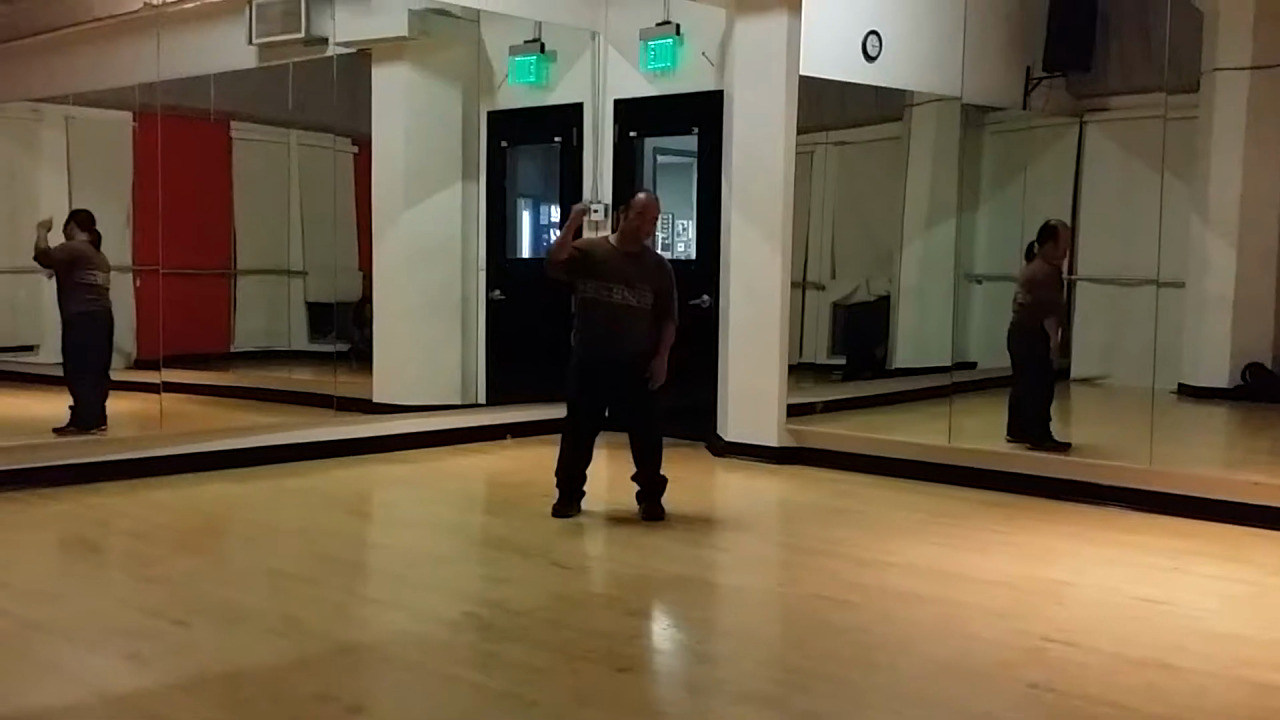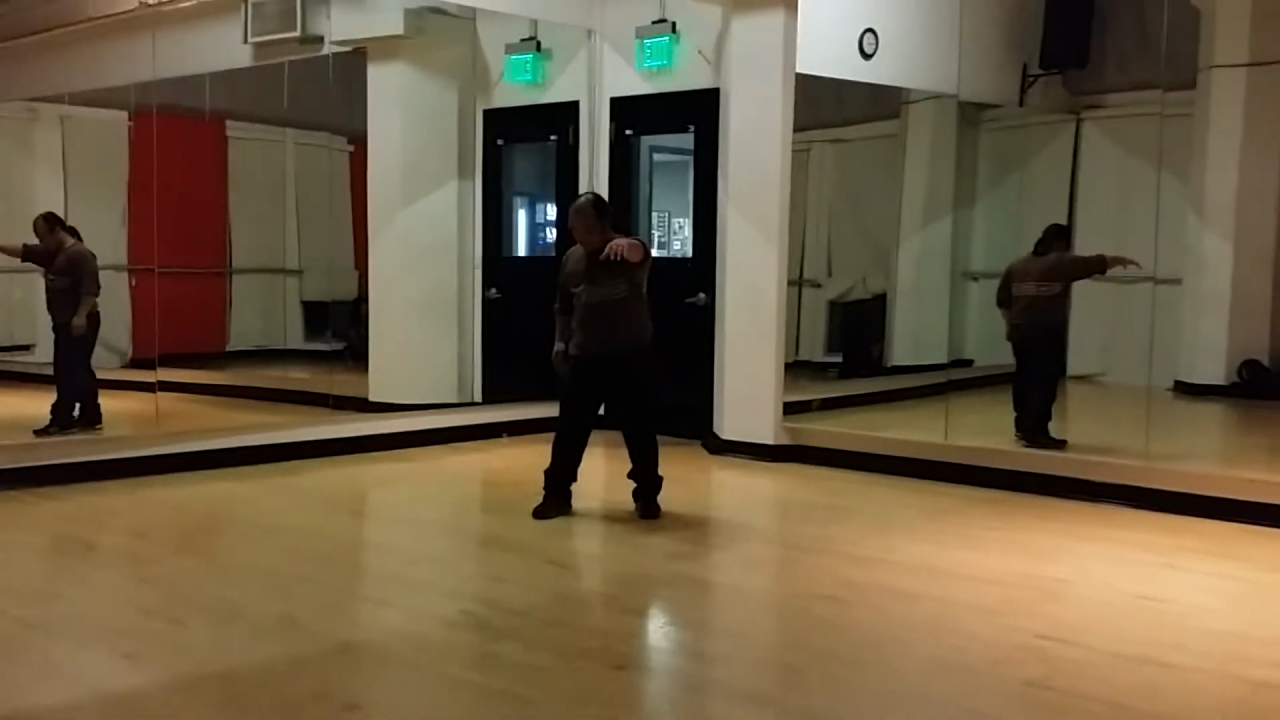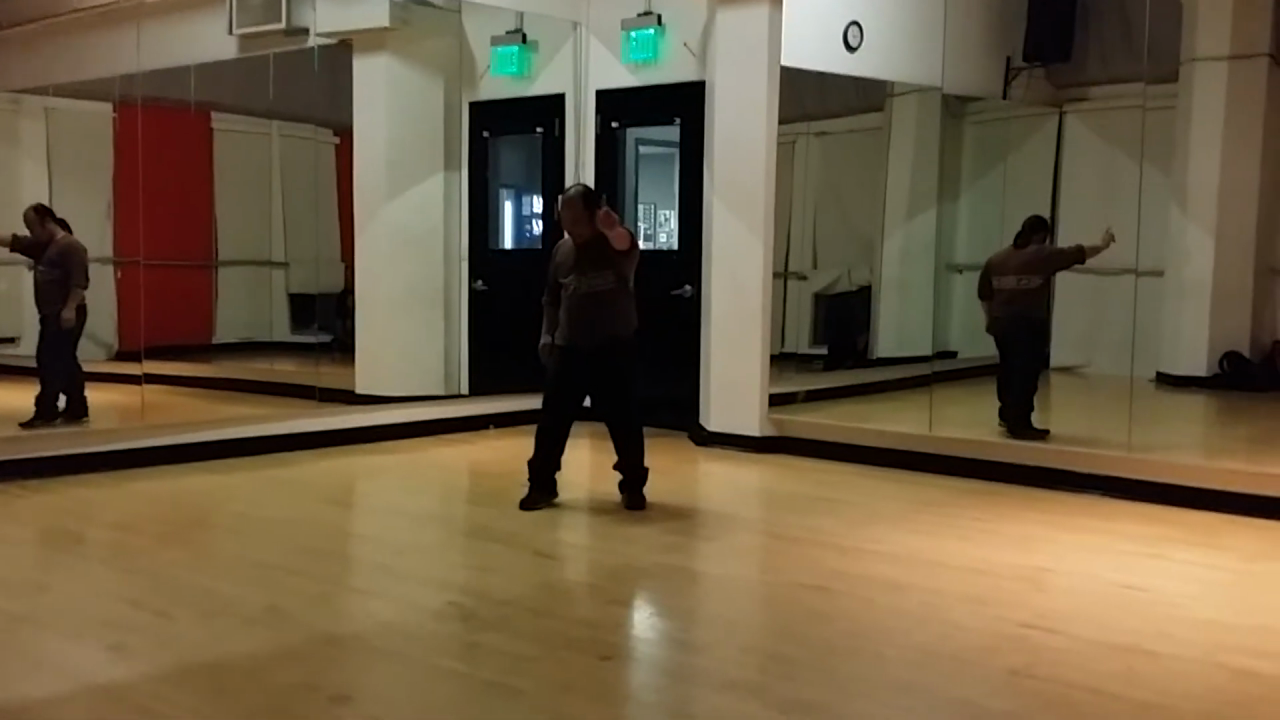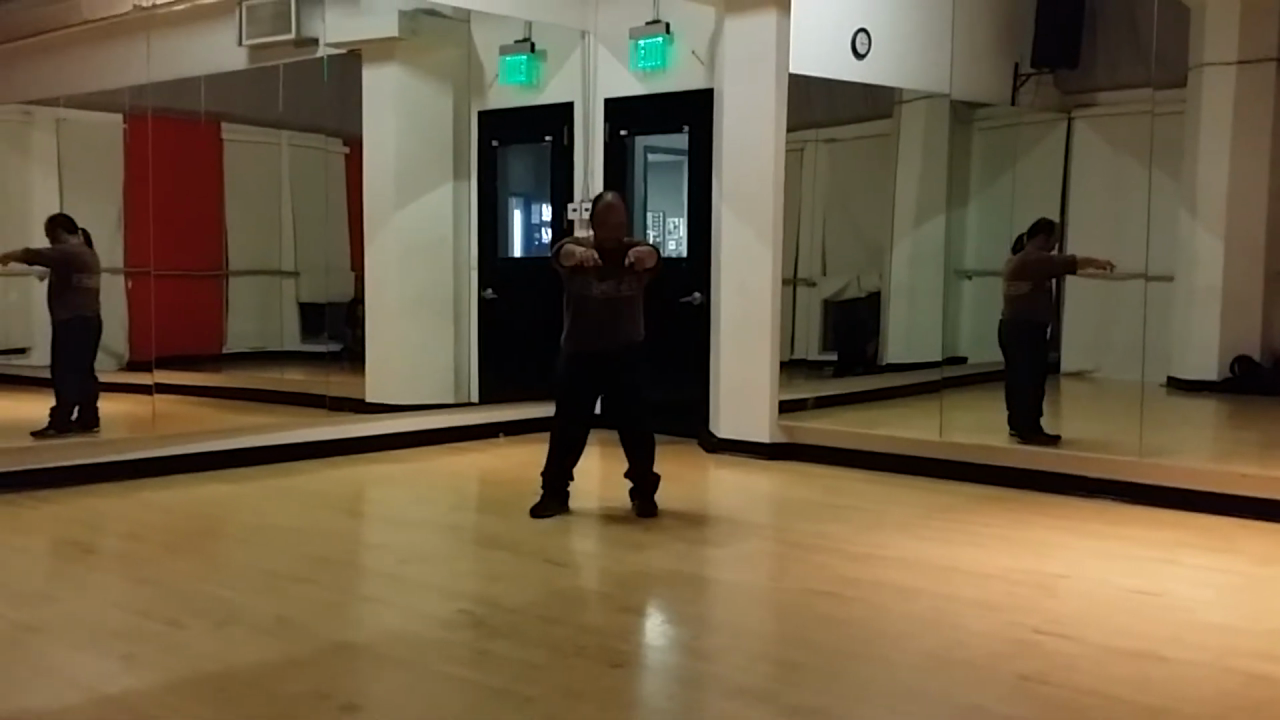
dt=1s
person 1, frame 1
left shoulder: (659, 266)
right shoulder: (589, 250)
left elbow: (667, 317)
right elbow: (554, 264)
left wrist: (662, 357)
right wrist: (570, 229)
left hip: (637, 363)
right hip: (589, 359)
left knee: (645, 430)
right knee: (579, 427)
left ankle: (650, 496)
right ankle: (569, 494)
person 1, frame 2
left shoulder: (627, 255)
right shoulder: (571, 259)
left elbow: (637, 253)
right elbow: (564, 306)
left wrist: (623, 244)
right wrist: (560, 341)
left hip: (630, 358)
right hip: (584, 358)
left knee: (639, 429)
right knee: (570, 427)
left ankle: (647, 494)
right ankle: (557, 494)
person 1, frame 3
left shoulder: (615, 246)
right shoulder: (561, 250)
left elbow: (623, 242)
left wrist: (612, 228)
right wrist: (547, 334)
left hip: (614, 349)
right hip: (568, 349)
left knee: (623, 421)
right knee: (553, 418)
left ankle: (633, 485)
right ankle: (542, 485)
person 1, frame 4
left shoulder: (635, 252)
right shoulder: (575, 251)
left elbow: (652, 257)
right elbow: (562, 253)
left wrist: (642, 255)
right wrist: (578, 252)
left hip: (625, 356)
right hip: (579, 355)
left knee: (636, 427)
right knee: (567, 426)
left ankle: (644, 492)
right ankle: (554, 493)
person 2, frame 1
left shoulder: (1036, 264)
right shoulder: (1045, 273)
left elbow: (1057, 266)
right elbow: (1048, 312)
left wrist: (1064, 256)
right wrist: (1054, 339)
left hip: (1020, 333)
right hip: (1033, 337)
left knee: (1023, 384)
right knee: (1039, 386)
left ankle: (1017, 430)
right ankle: (1039, 437)
person 2, frame 2
left shoulder: (1016, 267)
right shoulder: (1063, 263)
left elbow: (1003, 301)
right elbow: (1099, 263)
left wrist: (1010, 325)
right wrist: (1123, 260)
left hip: (1020, 330)
right hip: (1047, 332)
left knee: (1025, 379)
right knee: (1044, 382)
left ankle: (1024, 426)
right ankle: (1036, 433)
person 2, frame 3
left shoulder: (996, 259)
right shoulder: (1043, 255)
left elbow: (985, 293)
right elbow: (1078, 253)
left wrist: (990, 318)
right wrist: (1103, 245)
left hip: (1002, 323)
right hip: (1029, 325)
left knee: (1008, 370)
right knee: (1026, 373)
left ankle: (1008, 416)
right ankle: (1019, 425)
person 2, frame 4
left shoulder: (1016, 260)
right shoulder: (1036, 260)
left elbow: (1060, 265)
right elbow: (1071, 263)
right wrist: (1098, 262)
left hip: (1011, 327)
right hip: (1028, 329)
left knee: (1017, 377)
right knee: (1032, 379)
left ankle: (1017, 424)
right ankle: (1029, 430)
person 3, frame 1
left shoulder: (71, 249)
right shoulder: (99, 256)
left elbow: (44, 256)
left wrist: (42, 231)
left hip: (81, 319)
right hip: (102, 317)
left knee: (78, 371)
right knee: (96, 371)
left ankle: (85, 421)
right ankle: (97, 418)
person 3, frame 2
left shoulder: (80, 254)
right shoulder: (51, 254)
left elbow: (91, 289)
right elbow: (23, 251)
left wrist: (81, 316)
left hip: (78, 324)
right hip: (64, 323)
left knee: (68, 370)
right knee: (78, 370)
left ankle: (63, 420)
right ankle: (91, 417)
person 3, frame 3
left shoulder: (70, 247)
right shoulder: (42, 246)
left elbow: (79, 282)
left wrist: (70, 309)
left hip: (65, 316)
right hip: (51, 315)
left knee: (50, 361)
right knee: (65, 362)
left ankle: (47, 412)
right ankle: (77, 410)
person 3, frame 4
left shoulder: (67, 252)
right shoulder: (88, 253)
left elbow: (31, 255)
right elbow: (42, 257)
left hip: (72, 323)
right hip: (89, 321)
left knee: (65, 373)
right knee: (83, 372)
left ankle: (60, 423)
right ankle: (88, 420)
